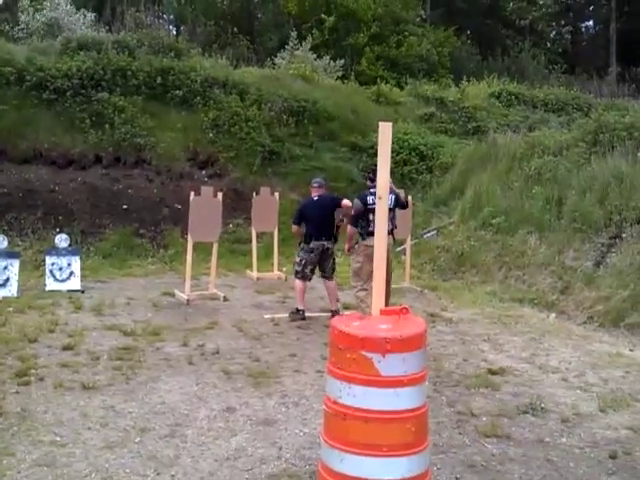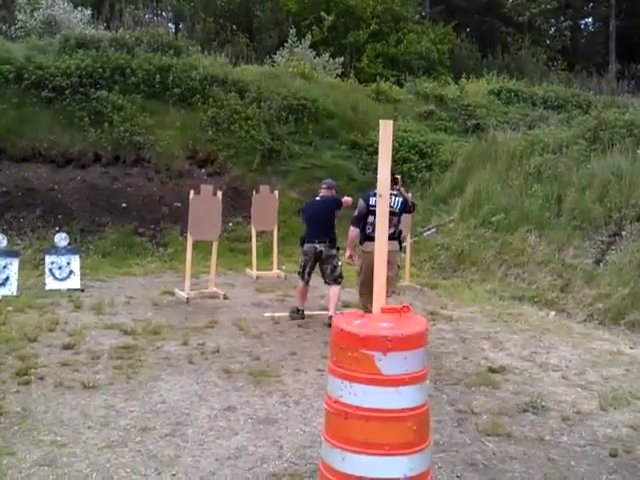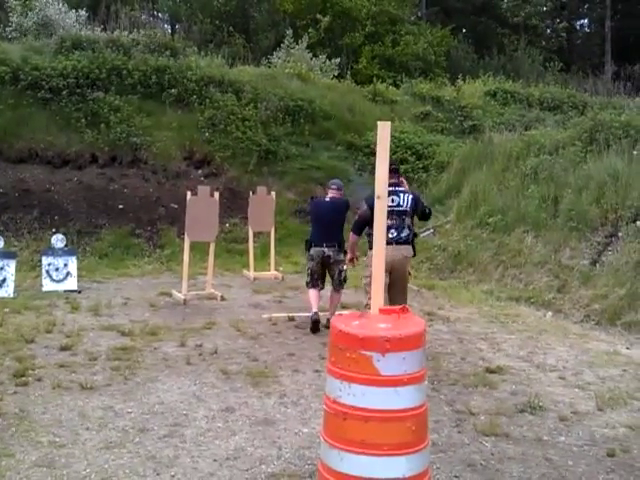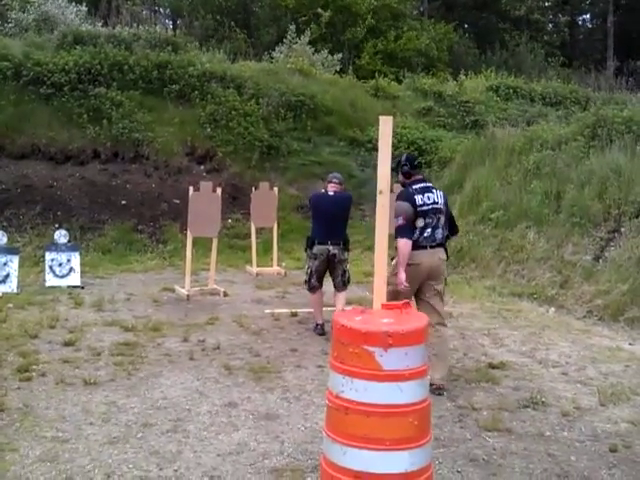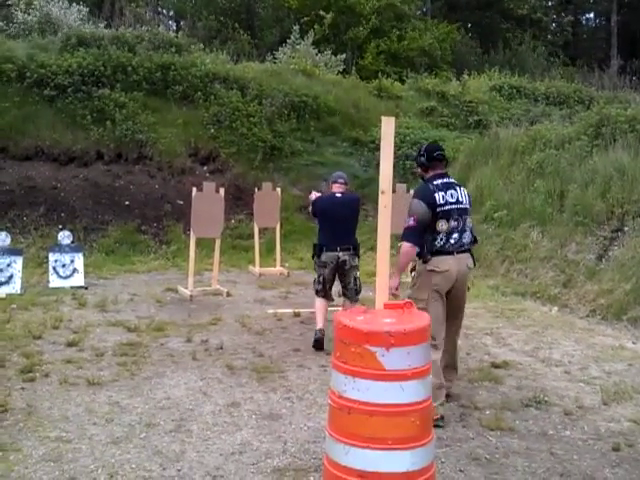
dt=0.5s
person 1, frame 1
left shoulder: (363, 197)
right shoulder: (392, 196)
left elbow: (353, 223)
right elbow: (405, 203)
left wrist: (348, 242)
right wrist: (392, 188)
left hip: (367, 243)
right hip: (386, 242)
left knee: (362, 283)
right knee: (384, 280)
left ankle: (368, 315)
person 1, frame 2
left shoulder: (367, 197)
right shoulder: (400, 199)
left elbow: (355, 225)
right elbow: (411, 207)
left wrist: (349, 248)
right wrist: (400, 189)
left hip: (369, 246)
right hip: (391, 247)
left knee: (365, 288)
right knee: (390, 291)
person 1, frame 3
left shoulder: (373, 198)
right shoulder: (412, 197)
left elbow: (357, 227)
right elbow: (426, 214)
left wrist: (351, 251)
right hip: (404, 252)
right knee: (399, 298)
person 1, frame 4
left shoulder: (405, 197)
right shoulder: (439, 194)
left elbow: (403, 236)
right elbow: (452, 230)
left wrist: (400, 270)
left hip: (414, 258)
right hip: (437, 257)
right knee: (435, 319)
right ankle: (438, 379)
person 1, frame 5
left shoulder: (424, 194)
right shoulder: (462, 192)
left elbow: (411, 240)
left wrist: (396, 275)
left hip: (435, 267)
right hip: (463, 263)
left knee: (430, 336)
right knee: (451, 330)
left ankle: (433, 406)
right ankle: (446, 386)
person 2, frame 1
left shoulder: (303, 205)
right shoulder: (330, 199)
left elbow: (295, 229)
right elbow: (348, 204)
left hip: (310, 244)
right hip: (328, 244)
left knee: (300, 277)
right knee: (329, 277)
left ankle: (300, 310)
right ankle: (335, 310)
person 2, frame 2
left shoulder: (307, 205)
right shoulder: (332, 200)
right elbow: (348, 201)
right wrist: (345, 200)
left hip: (309, 246)
right hip: (327, 247)
left knee: (304, 279)
right knee: (335, 282)
left ankle: (299, 310)
right ankle: (332, 315)
person 2, frame 3
left shoulder: (314, 204)
right shoulder: (343, 204)
left hip: (315, 249)
right hip: (335, 250)
left knee: (314, 285)
right knee: (338, 286)
left ankle: (315, 313)
right ankle: (330, 319)
person 2, frame 4
left shoulder: (315, 198)
right shoulder: (347, 199)
left hip: (317, 248)
right hip: (339, 249)
left knee: (315, 287)
right knee: (341, 288)
left ankle: (319, 324)
person 2, frame 5
left shoulder: (320, 202)
right shoulder: (355, 200)
left elbow: (313, 211)
left hip: (325, 255)
right hip: (348, 255)
left knee: (322, 294)
right knee: (350, 297)
left ankle: (319, 330)
